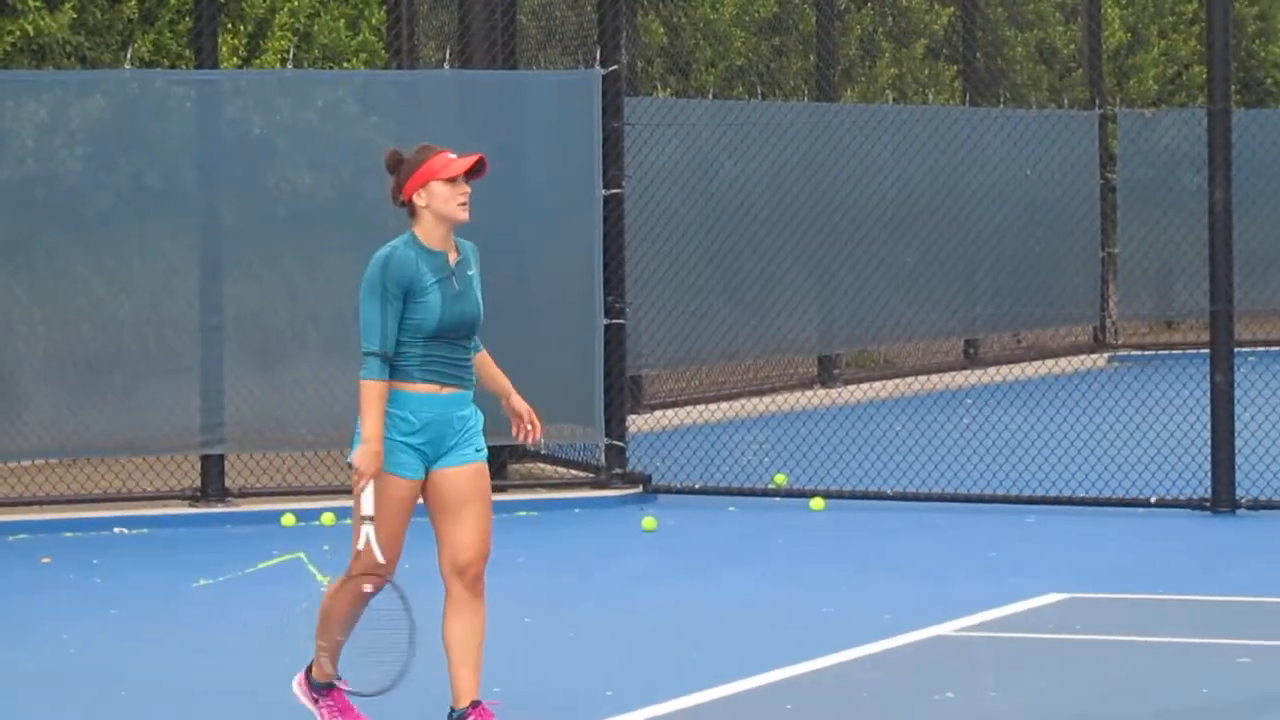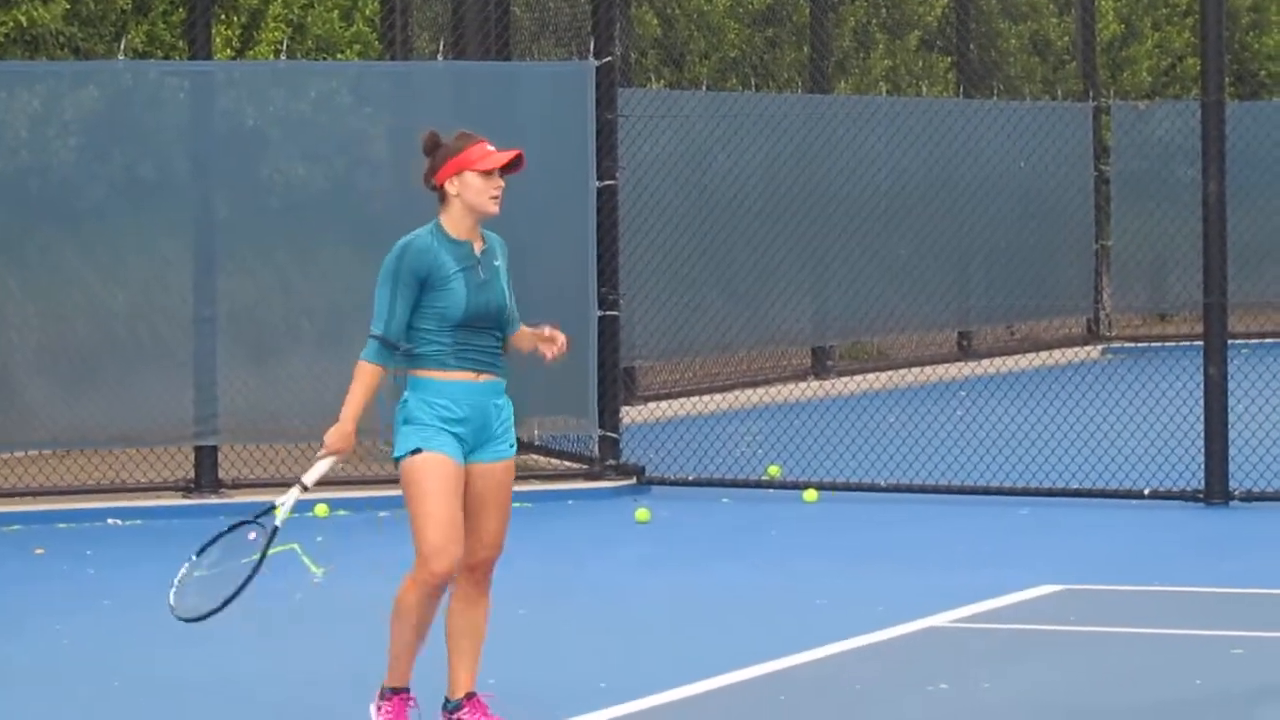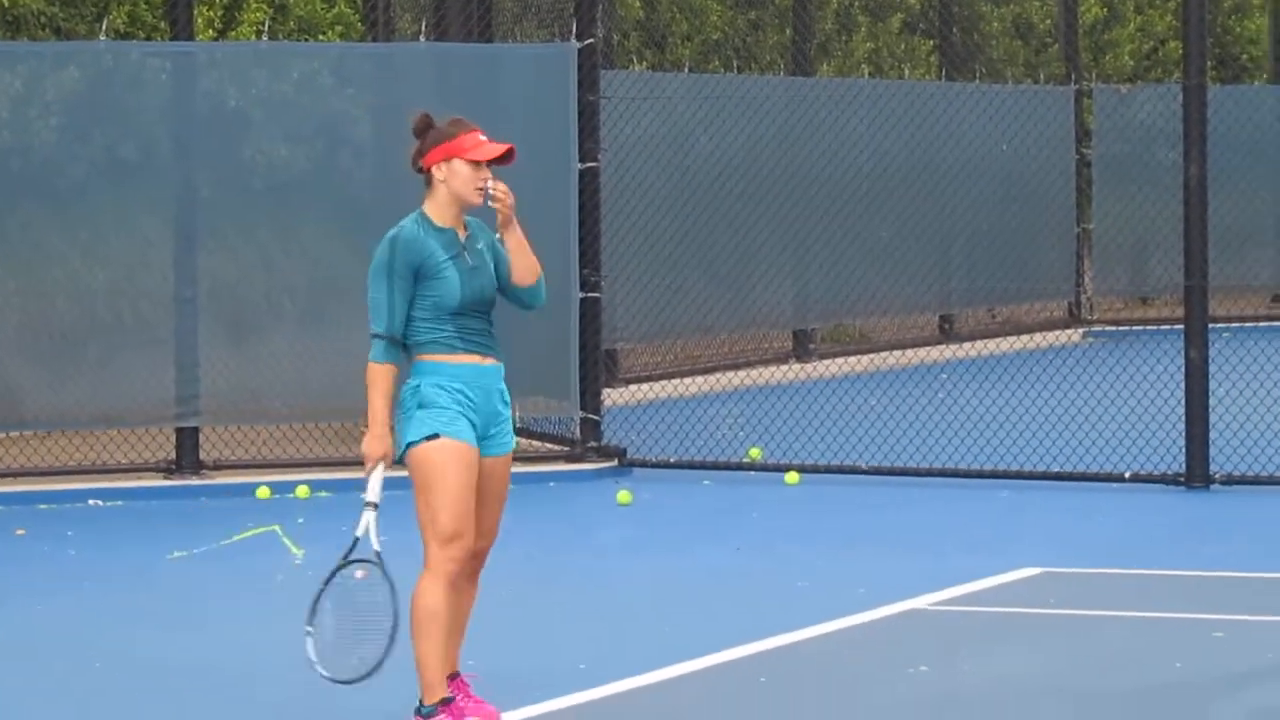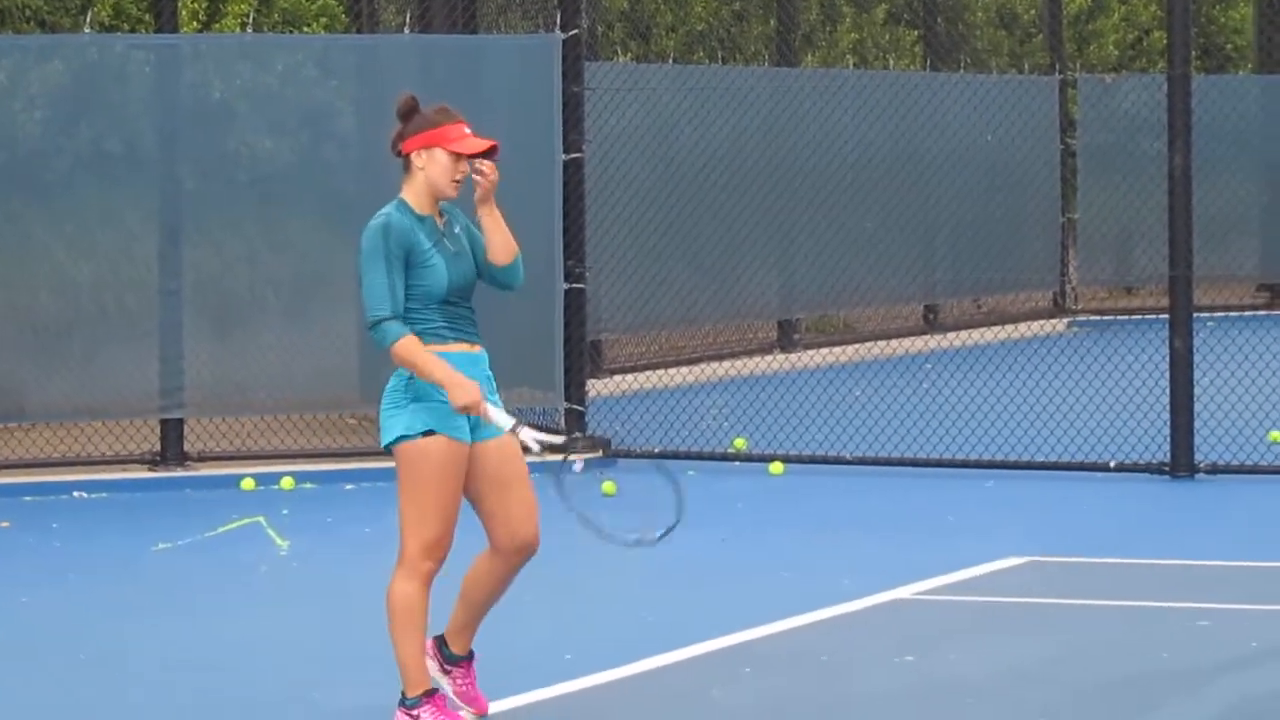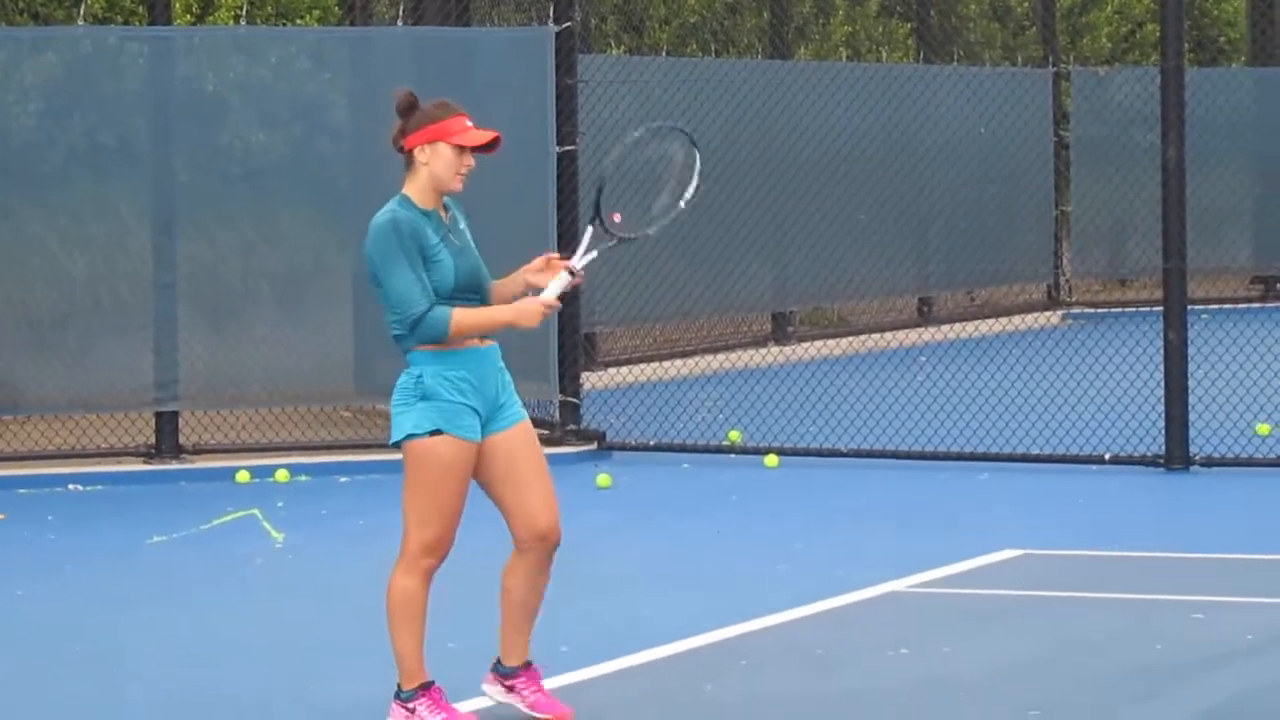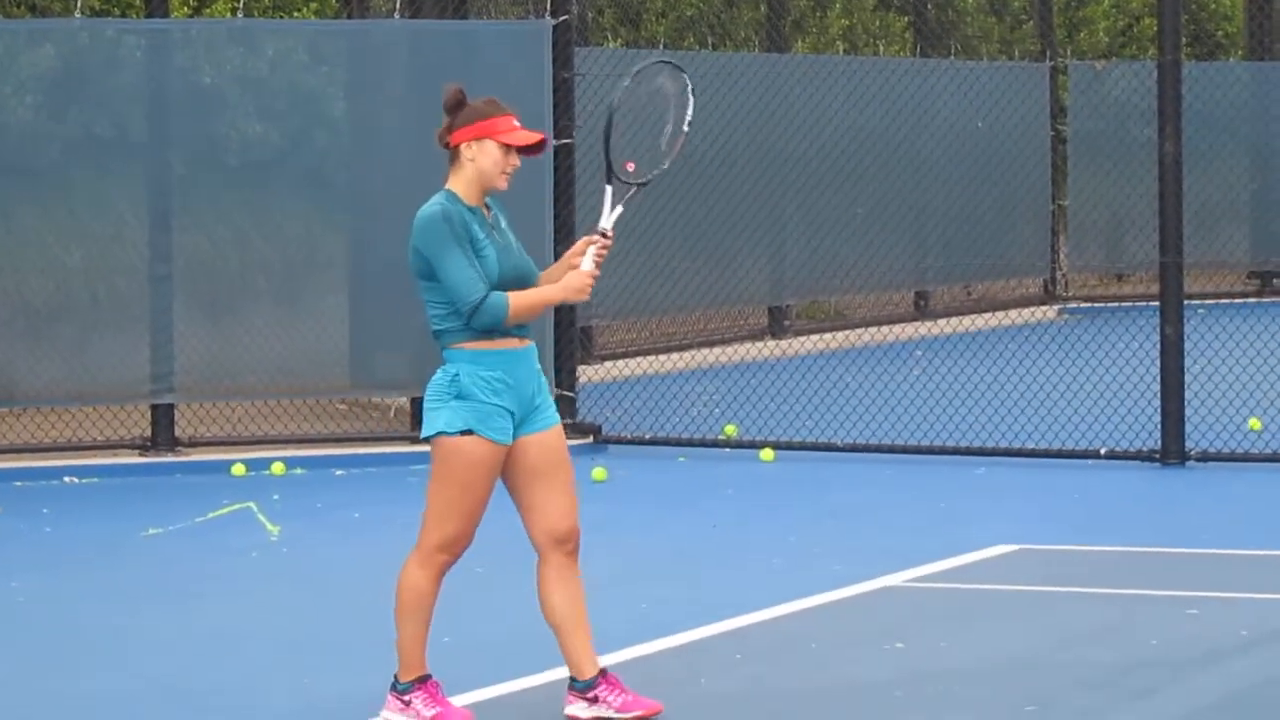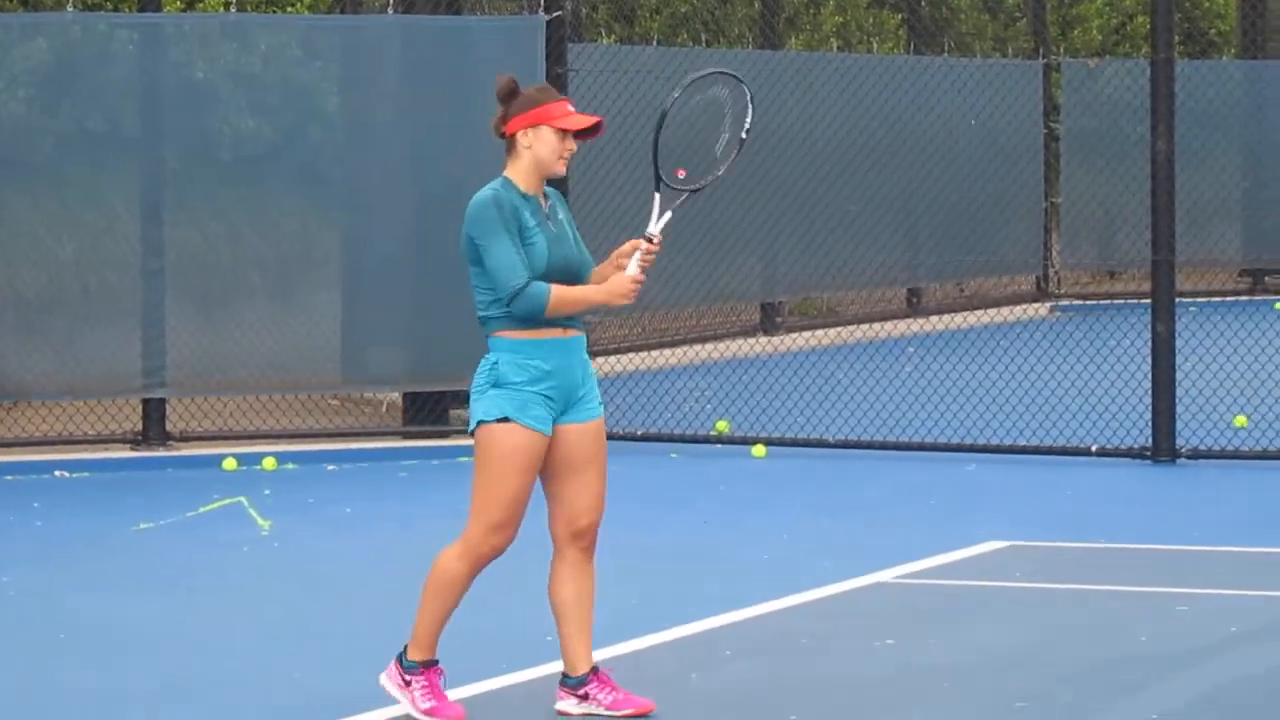
dt=0.3s
person 1, frame 1
left shoulder: (467, 257)
right shoulder: (392, 262)
right elbow: (374, 359)
left wrist: (510, 397)
right wrist: (370, 439)
left hip: (460, 424)
right hip: (399, 426)
left knee: (469, 569)
right knee: (372, 571)
person 1, frame 2
left shoulder: (496, 250)
right shoulder: (415, 252)
right elbow: (382, 342)
left wrist: (537, 339)
right wrist: (348, 420)
left hip: (492, 413)
right hip: (433, 412)
left knee: (478, 567)
right knee: (438, 564)
person 1, frame 3
left shoulder: (482, 234)
right shoulder: (403, 243)
left elbow: (531, 296)
right elbow: (384, 342)
left wrist: (509, 226)
right wrist: (379, 425)
left hip: (492, 397)
right hip: (439, 397)
left knee: (473, 556)
right knee: (448, 554)
person 1, frame 4
left shoulder: (452, 219)
right shoulder: (387, 229)
left elbow: (506, 276)
right elbow: (385, 327)
left wrist: (489, 205)
right wrist: (449, 379)
left hip: (475, 389)
right hip: (427, 396)
left knee: (519, 540)
right knee: (423, 555)
left ankle: (453, 651)
person 1, frame 5
left shoulder: (452, 214)
right shoulder: (392, 225)
right elbow: (424, 320)
left wrist: (526, 277)
right wrist: (512, 313)
left hip: (491, 384)
right hip: (437, 391)
left knee: (540, 532)
right knee: (425, 551)
person 1, frame 6
left shoulder: (493, 212)
right shoulder: (437, 219)
right elbow: (484, 308)
left wrist: (569, 264)
right wrist: (563, 290)
left hip: (528, 384)
right hip: (475, 388)
left knee: (560, 539)
right knee: (442, 546)
person 1, frame 7
left shoulder: (554, 203)
right shoulder: (490, 205)
right elbow: (524, 296)
left wrist: (618, 263)
right wrist: (606, 293)
left hip: (574, 373)
right hip: (517, 376)
left knee: (579, 534)
right knee: (490, 536)
right ankle: (413, 666)
